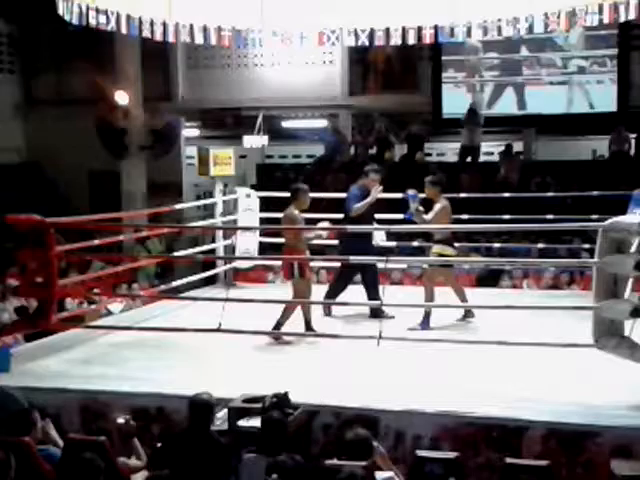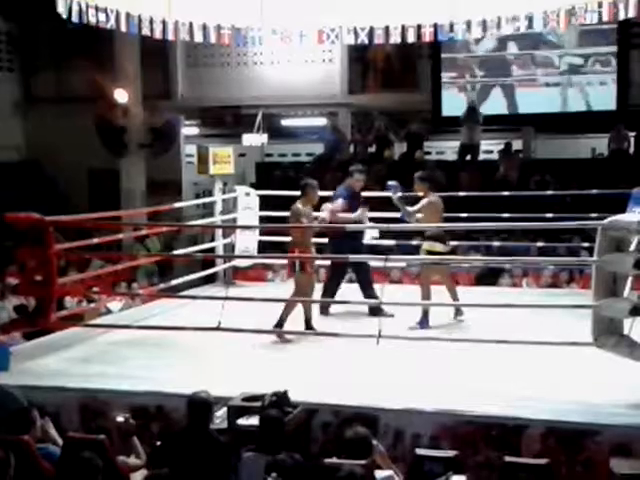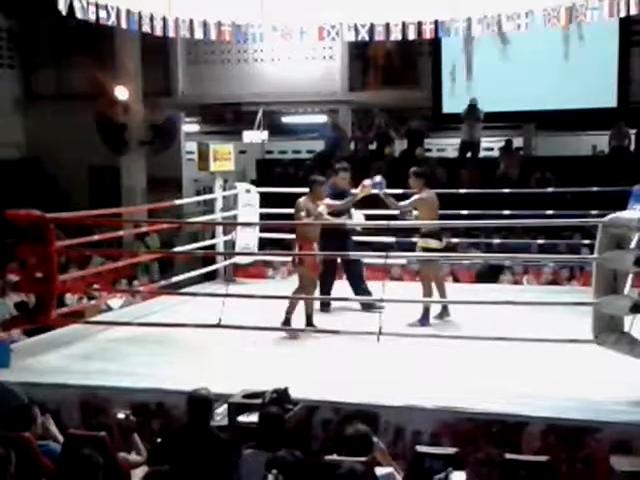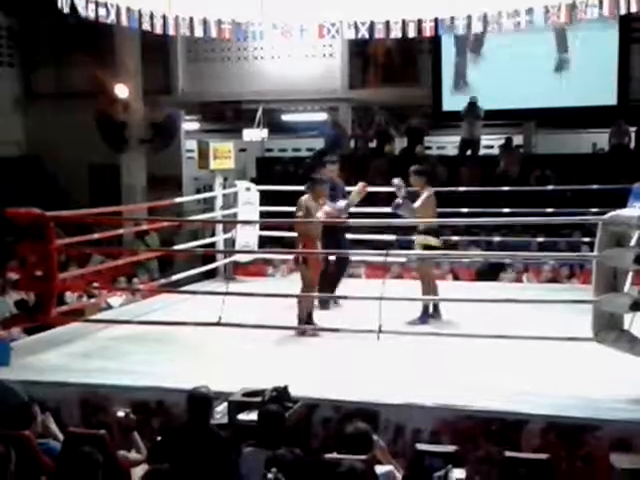
dt=0.2s
person 1, frame 1
left shoulder: (293, 213)
right shoulder: (293, 215)
right elbow: (302, 238)
left wrist: (317, 232)
right wrist: (320, 233)
left hip: (299, 256)
right hip: (295, 258)
left knee: (306, 294)
right knee: (299, 297)
left ankle: (309, 327)
right ankle: (276, 329)
person 1, frame 2
left shoulder: (308, 207)
right shoulder: (299, 209)
left elbow: (307, 231)
right elbow: (308, 230)
left hip: (307, 250)
right hip: (299, 251)
left knee: (309, 289)
right knee: (300, 292)
left ankle: (309, 325)
right ankle: (278, 326)
person 1, frame 3
left shoulder: (321, 202)
right shoulder: (302, 203)
left elbow: (342, 205)
right elbow: (303, 224)
left wrist: (359, 194)
right wrist: (319, 214)
left hip: (313, 247)
right hip: (302, 247)
left knee: (311, 286)
right knee: (304, 286)
left ankle: (309, 322)
right ankle: (286, 321)
person 1, frame 4
left shoulder: (322, 201)
right shoulder: (304, 201)
right elbow: (299, 223)
right wrist: (318, 217)
left hip: (315, 245)
right hip: (305, 246)
left knee: (313, 285)
right knee: (308, 286)
left ankle: (309, 320)
right ankle: (301, 324)
person 2, frame 1
left shoulder: (441, 205)
right shoulder: (441, 203)
left elbow: (426, 222)
right elbow: (433, 223)
left wrist: (415, 208)
right wrist: (418, 215)
left hip: (442, 246)
right hip: (445, 244)
left knee: (428, 283)
right knee: (452, 281)
left ankle: (425, 321)
right ankle: (468, 311)
person 2, frame 2
left shoulder: (429, 201)
right shoulder: (435, 199)
left elbow: (409, 213)
left wrist: (396, 197)
right wrist: (416, 218)
left hip: (433, 242)
right hip: (439, 240)
left knee: (424, 281)
right knee: (446, 277)
left ankle: (424, 320)
right ankle: (458, 308)
person 2, frame 3
left shoulder: (421, 197)
right shoulder: (430, 195)
left elbow: (398, 207)
left wrist: (383, 193)
right wrist: (412, 215)
left hip: (428, 239)
right hip: (434, 237)
left knee: (425, 278)
right knee: (436, 276)
left ankle: (425, 317)
right ankle: (444, 309)
person 2, frame 4
left shoulder: (427, 194)
right shoulder: (424, 193)
left elbow: (413, 211)
left wrist: (401, 192)
right wrist: (403, 208)
left hip: (427, 237)
right hip: (424, 236)
left knee: (424, 276)
right knee: (428, 276)
left ankle: (425, 314)
right ankle: (435, 310)
person 3, frame 1
left shoulder: (369, 193)
right shoulder: (354, 192)
right elbow: (353, 212)
right wrist: (371, 199)
left hip: (365, 241)
right hip: (352, 241)
left knee: (371, 274)
right knee: (347, 273)
left ankle: (376, 309)
right ankle: (328, 300)
person 3, frame 2
left shoulder: (357, 193)
right shoulder: (341, 193)
right elbow: (333, 215)
left wrist: (363, 220)
right wrist: (355, 216)
left hip: (355, 239)
right hip: (340, 240)
left knee: (364, 272)
right knee: (338, 272)
left ankle: (375, 307)
right ankle: (325, 303)
person 3, frame 3
left shoulder: (346, 191)
right shoulder: (327, 191)
right wrist: (338, 220)
left hip: (344, 235)
right hip: (328, 236)
left knee: (354, 266)
right knee: (328, 269)
left ankle: (366, 299)
right ankle: (325, 302)
person 3, frame 4
left shoulder: (338, 184)
left elbow: (345, 202)
left wrist: (343, 205)
right wrist: (333, 208)
left hip: (338, 229)
right hip: (322, 230)
left knee: (344, 260)
right knee: (323, 264)
left ankle: (330, 291)
right ankle: (324, 297)
